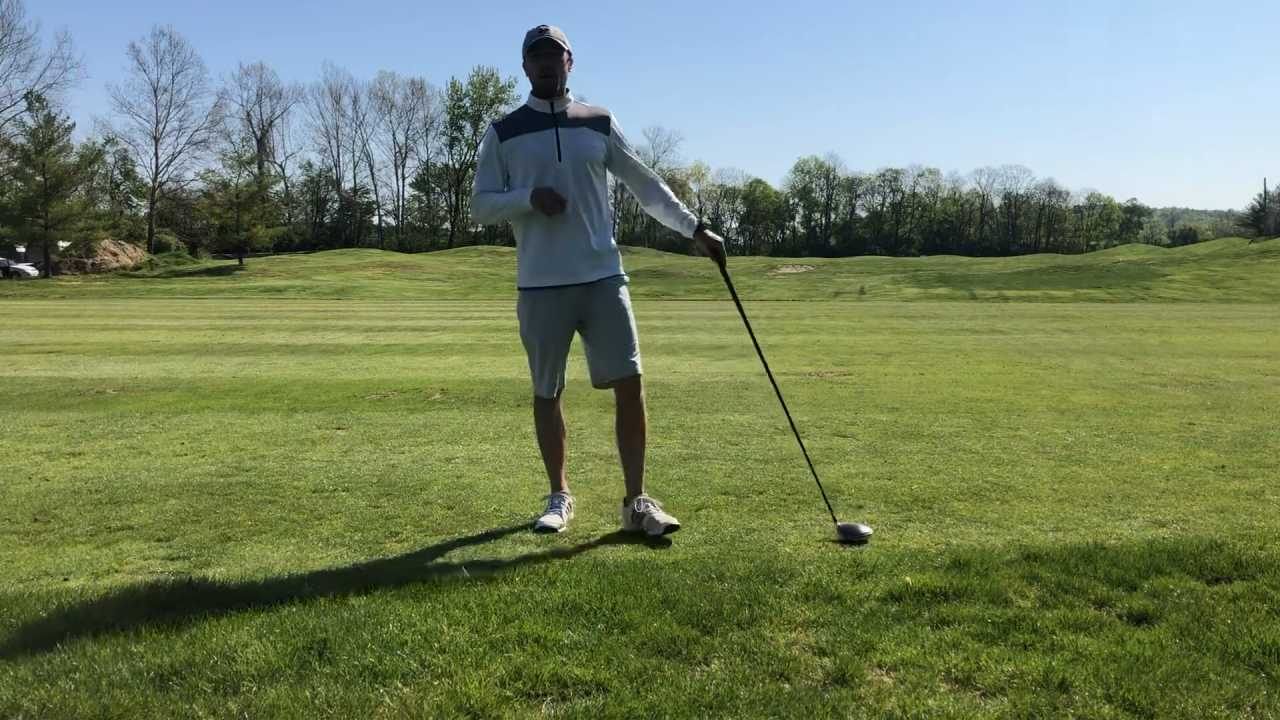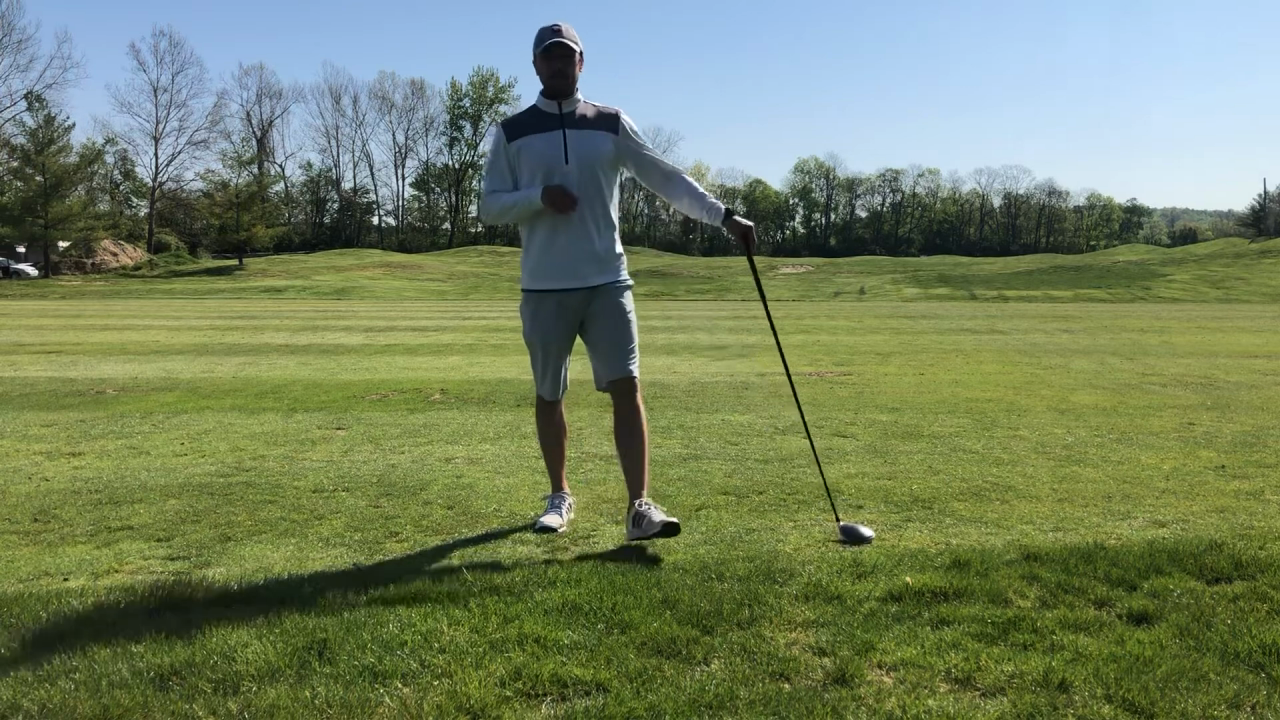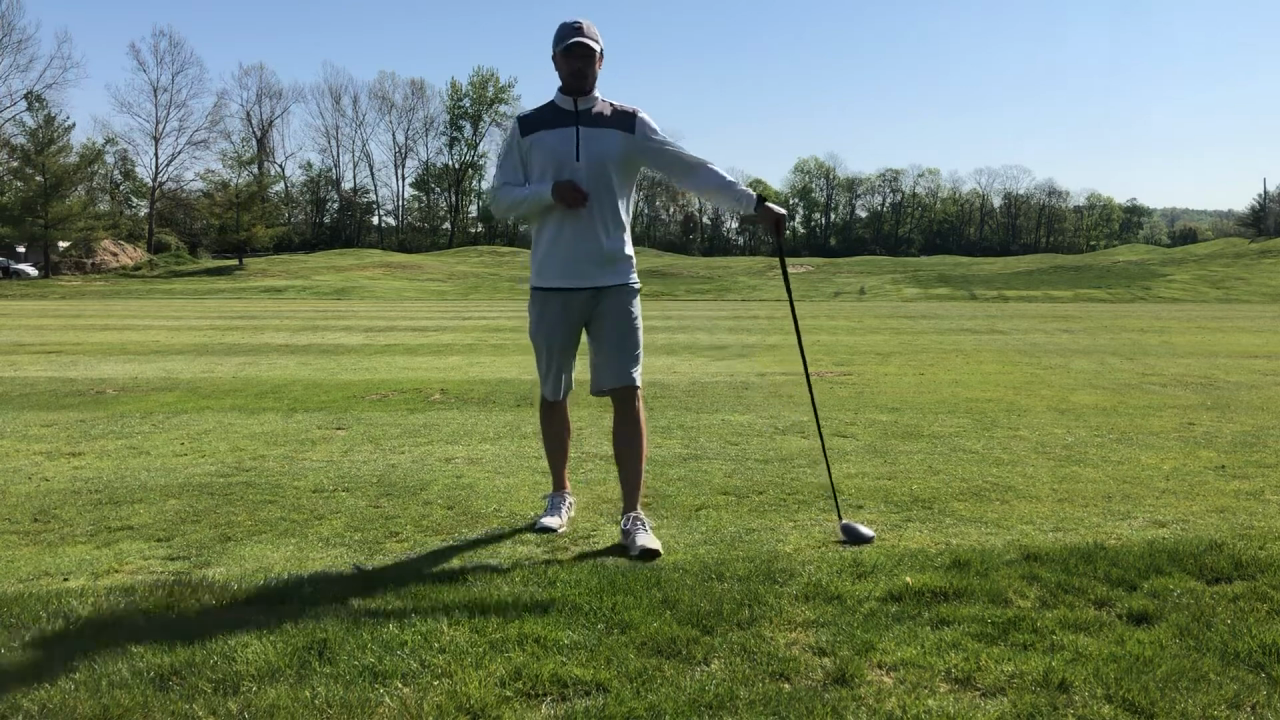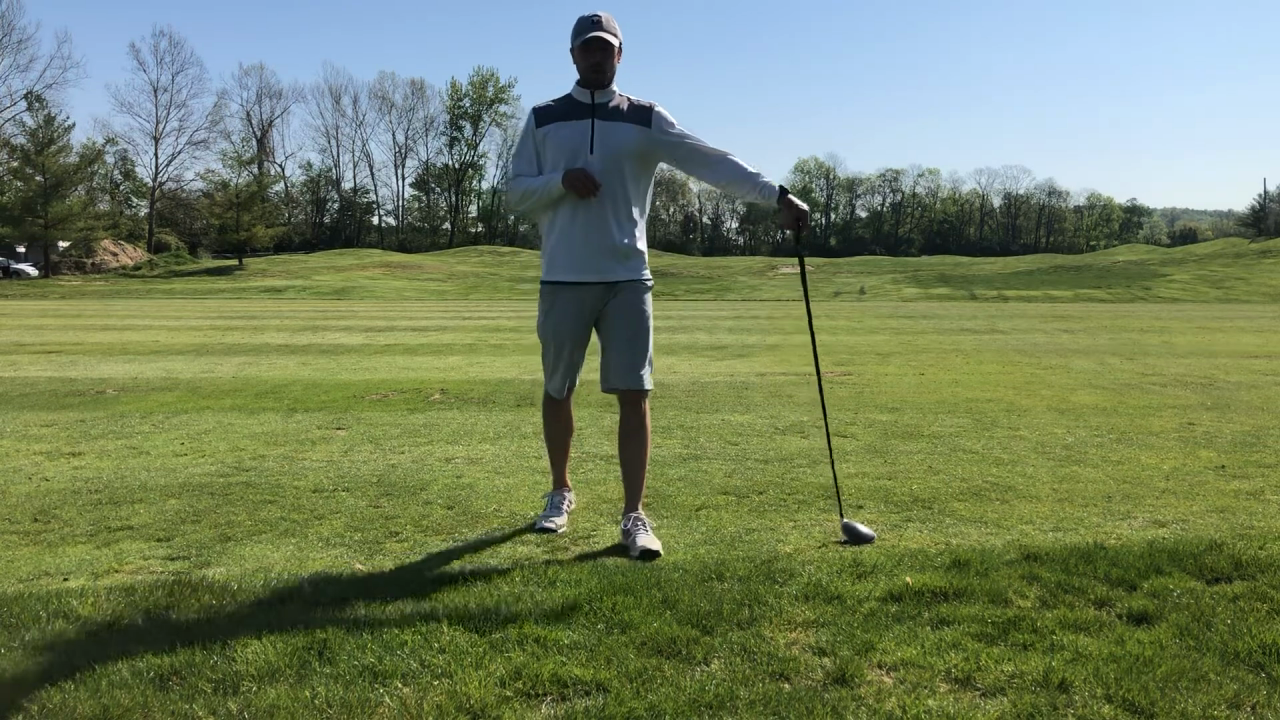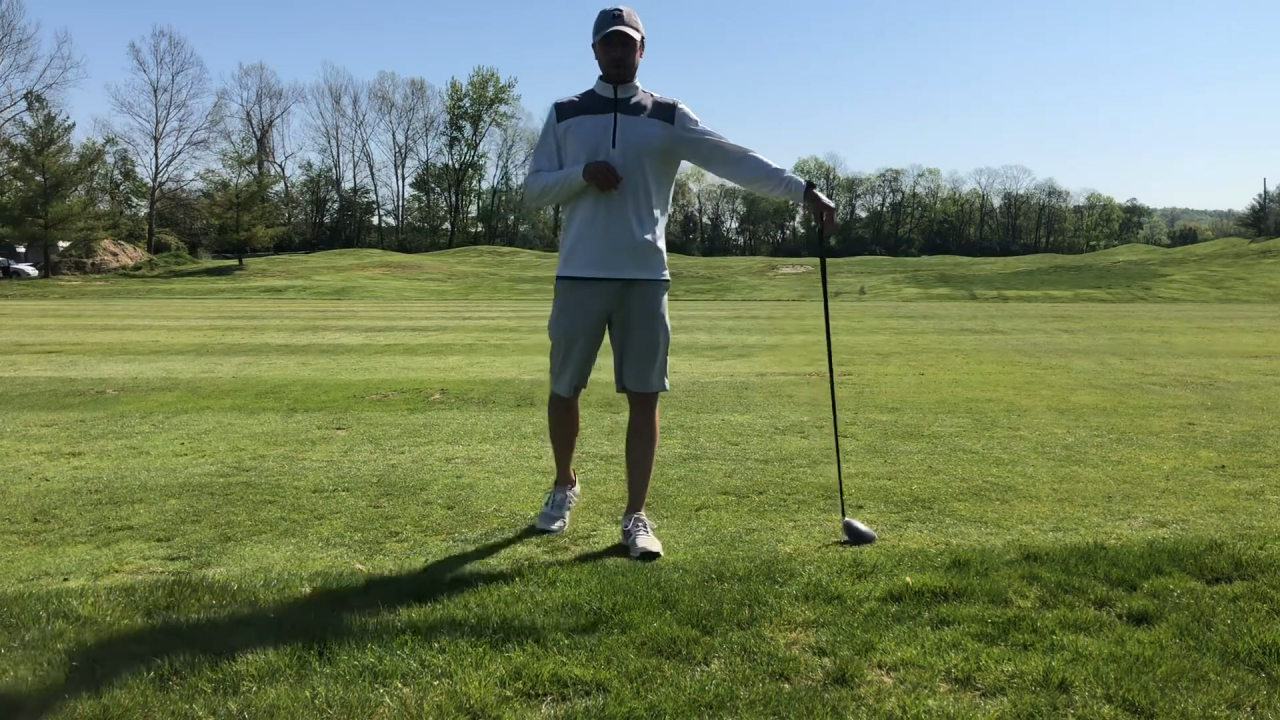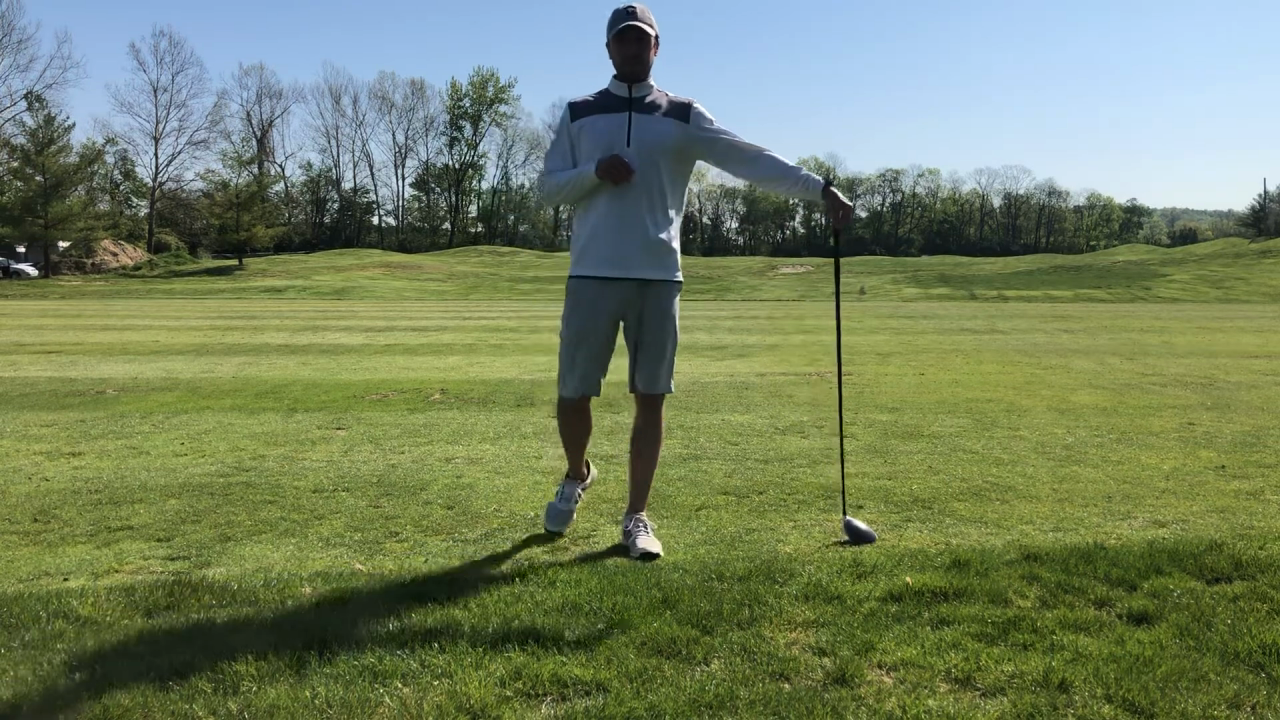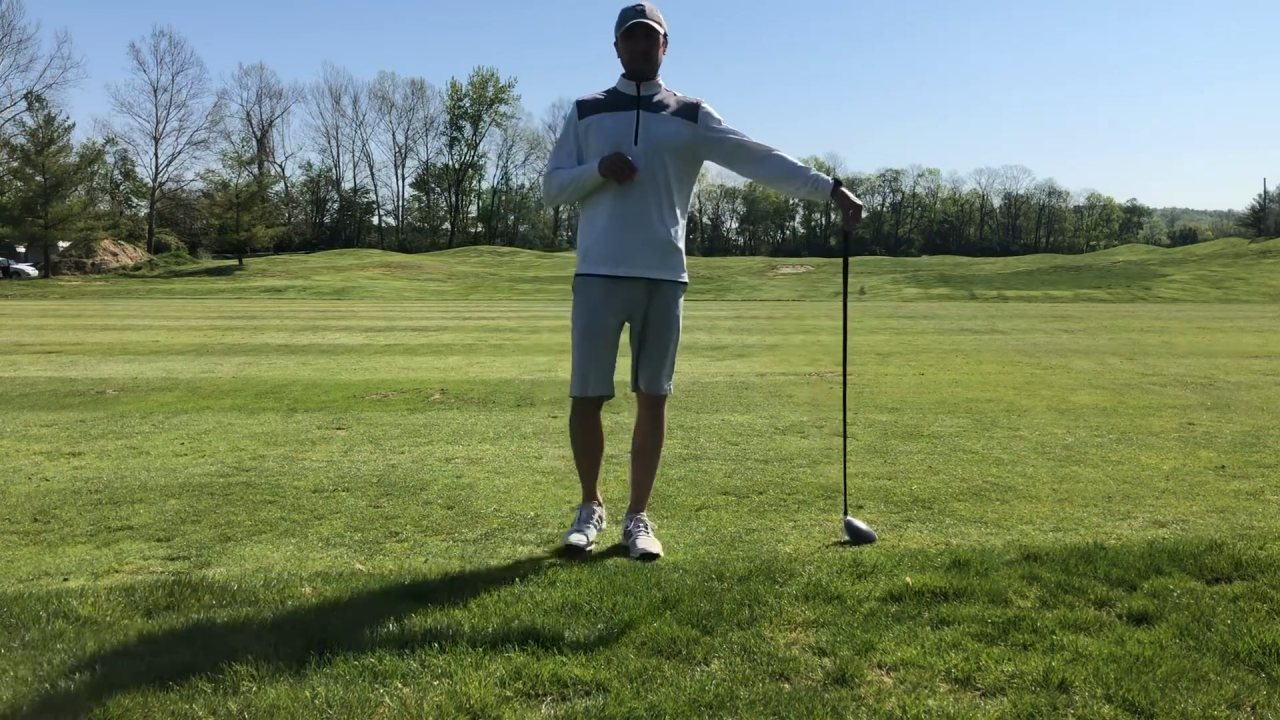
dt=0.2s
person 1, frame 1
left shoulder: (600, 123)
right shoulder: (503, 132)
left elbow: (646, 185)
right elbow: (482, 206)
left wrist: (696, 229)
right wrist: (530, 197)
left hip: (603, 277)
right hip: (541, 285)
left knee: (629, 383)
right knee: (546, 394)
left ankle: (636, 500)
right ankle: (559, 495)
person 1, frame 2
left shoulder: (611, 124)
right shoulder: (512, 131)
left elbow: (667, 178)
right elbow: (490, 206)
left wrist: (723, 215)
right wrist: (539, 196)
left hip: (607, 280)
right hip: (544, 287)
left knee: (625, 387)
right knee: (549, 396)
left ankle: (640, 507)
right ankle: (560, 495)
person 1, frame 3
left shoulder: (628, 123)
right shoulder: (527, 127)
left elbow: (691, 170)
right elbow: (501, 200)
left wrist: (755, 203)
right wrist: (549, 190)
left hip: (616, 281)
right hip: (553, 285)
left knee: (626, 394)
right knee: (553, 396)
left ankle: (632, 516)
right ankle: (560, 494)
person 1, frame 4
left shoulder: (645, 118)
right shoulder: (542, 119)
left elbow: (713, 163)
right elbow: (515, 193)
left wrist: (776, 194)
right wrist: (560, 181)
left hip: (627, 278)
right hip: (563, 279)
left knee: (634, 395)
right knee: (557, 393)
left ankle: (633, 516)
right ankle: (561, 491)
person 1, frame 5
left shoulder: (668, 116)
right shoulder: (565, 114)
left elbow: (736, 161)
right elbow: (534, 189)
left wrist: (802, 189)
right wrist: (581, 174)
left hip: (645, 276)
right hip: (579, 275)
left knee: (644, 397)
right knee: (564, 391)
left ankle: (635, 516)
right ankle: (564, 484)
person 1, frame 6
left shoulder: (683, 115)
right shoulder: (578, 113)
left elbow: (752, 160)
right elbow: (548, 189)
left wrist: (819, 187)
right wrist: (594, 171)
left hip: (658, 276)
right hip: (592, 274)
left knee: (651, 398)
right knee: (573, 394)
left ankle: (637, 517)
right ankle: (577, 474)
person 1, frame 7
left shoulder: (691, 115)
right shoulder: (585, 112)
left elbow: (761, 160)
right elbow: (552, 188)
left wrist: (829, 187)
right wrist: (597, 169)
left hip: (663, 275)
right hip: (599, 274)
left knee: (653, 399)
right knee: (586, 396)
left ankle: (637, 518)
right ankle: (590, 505)
